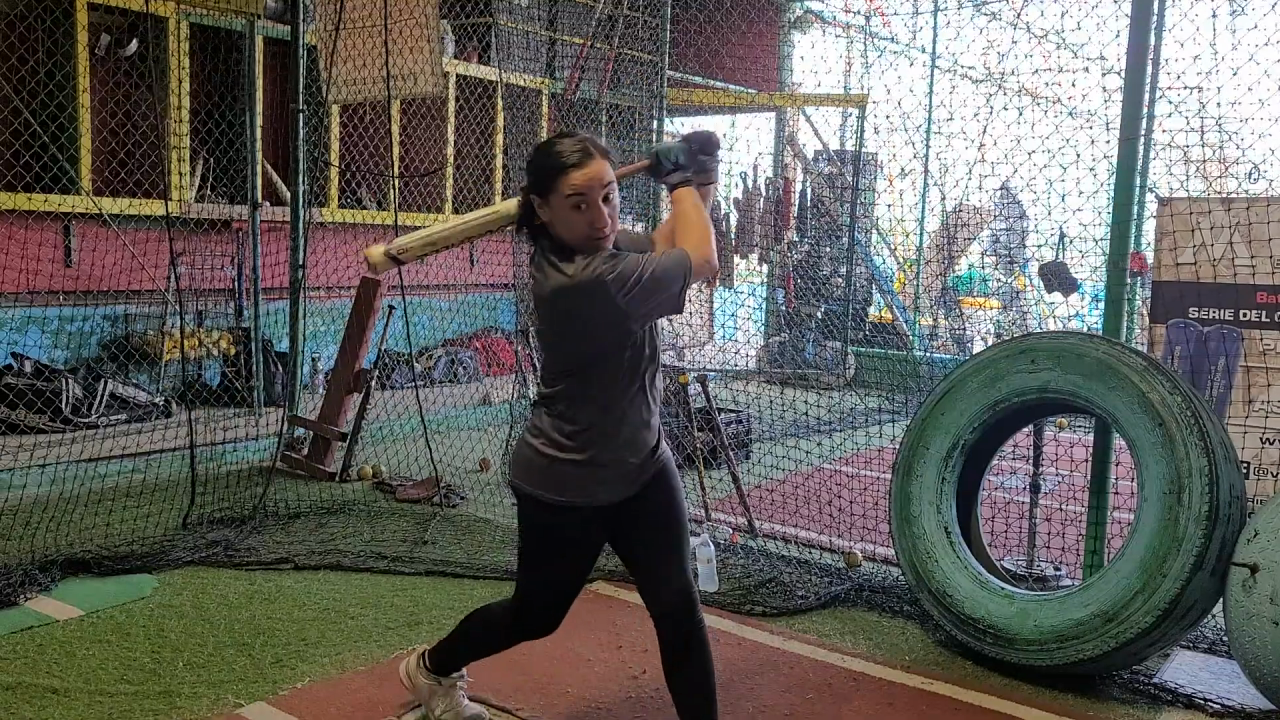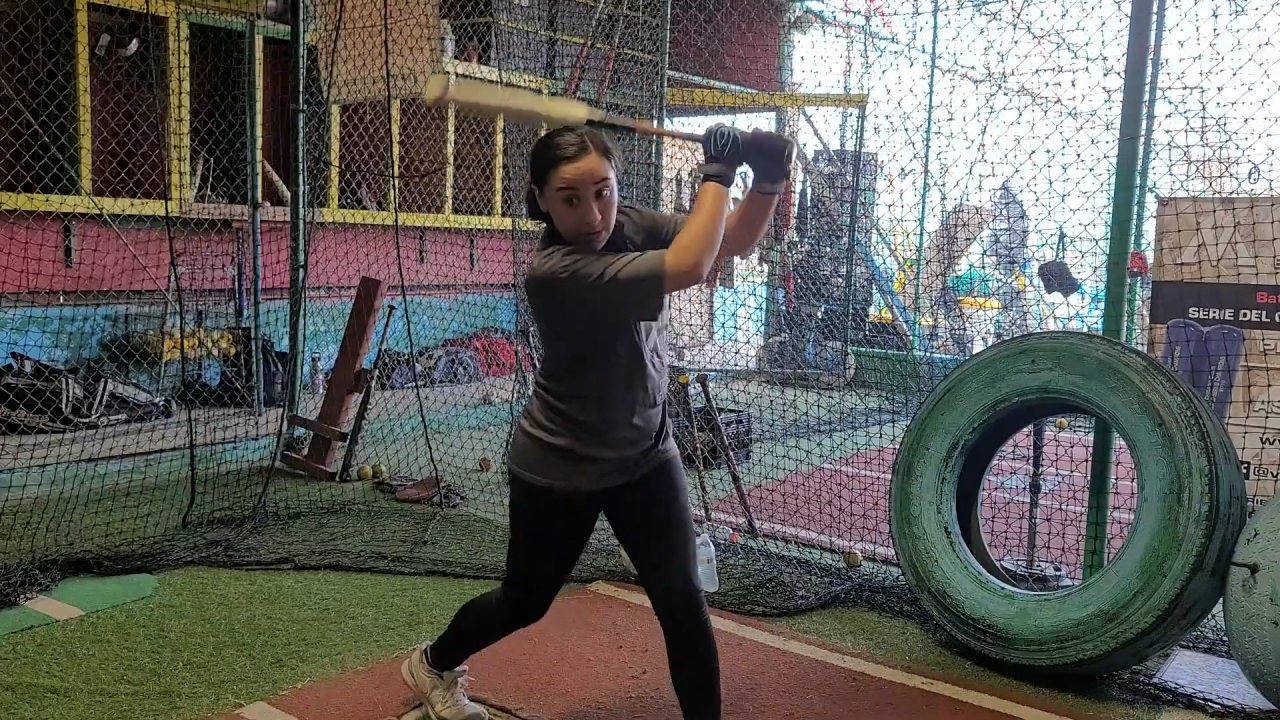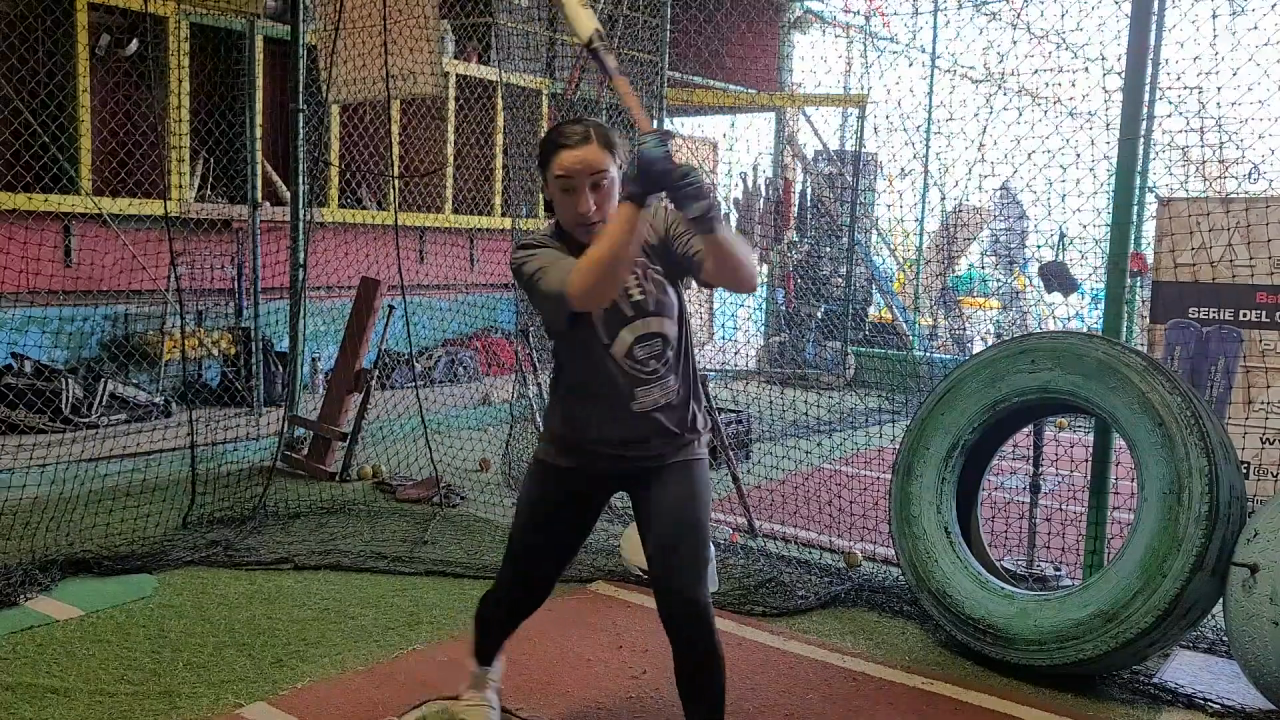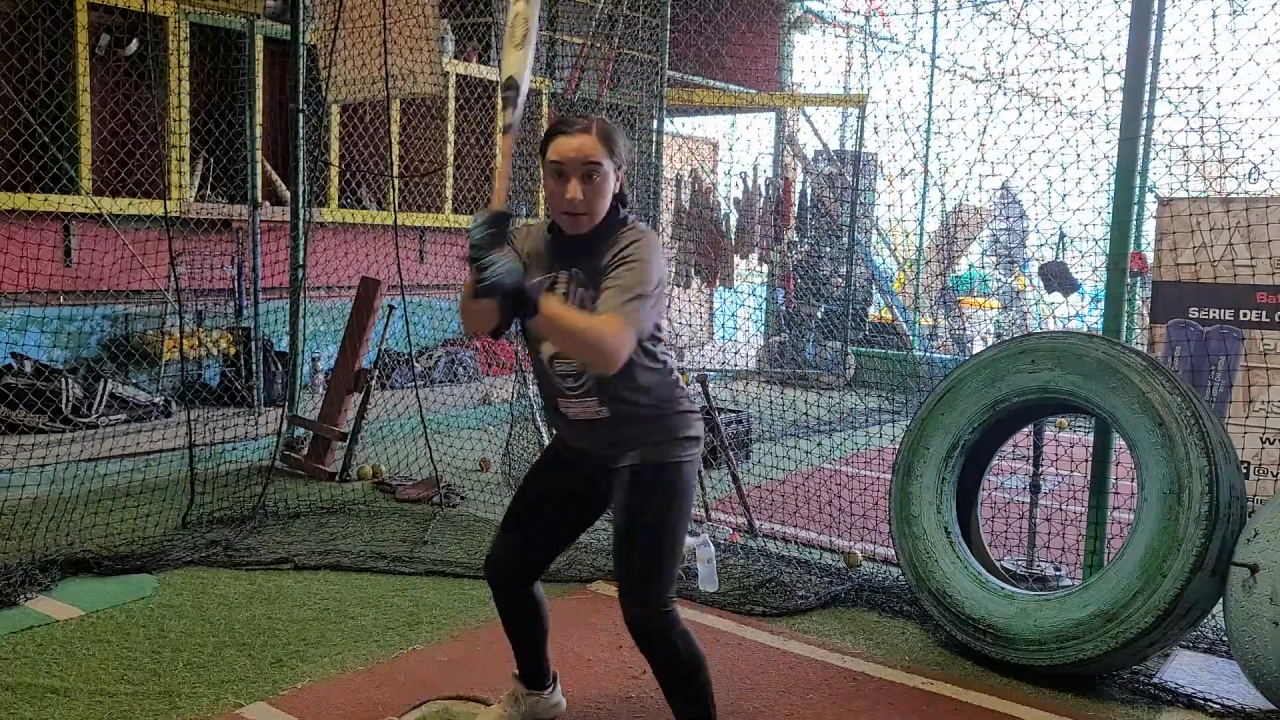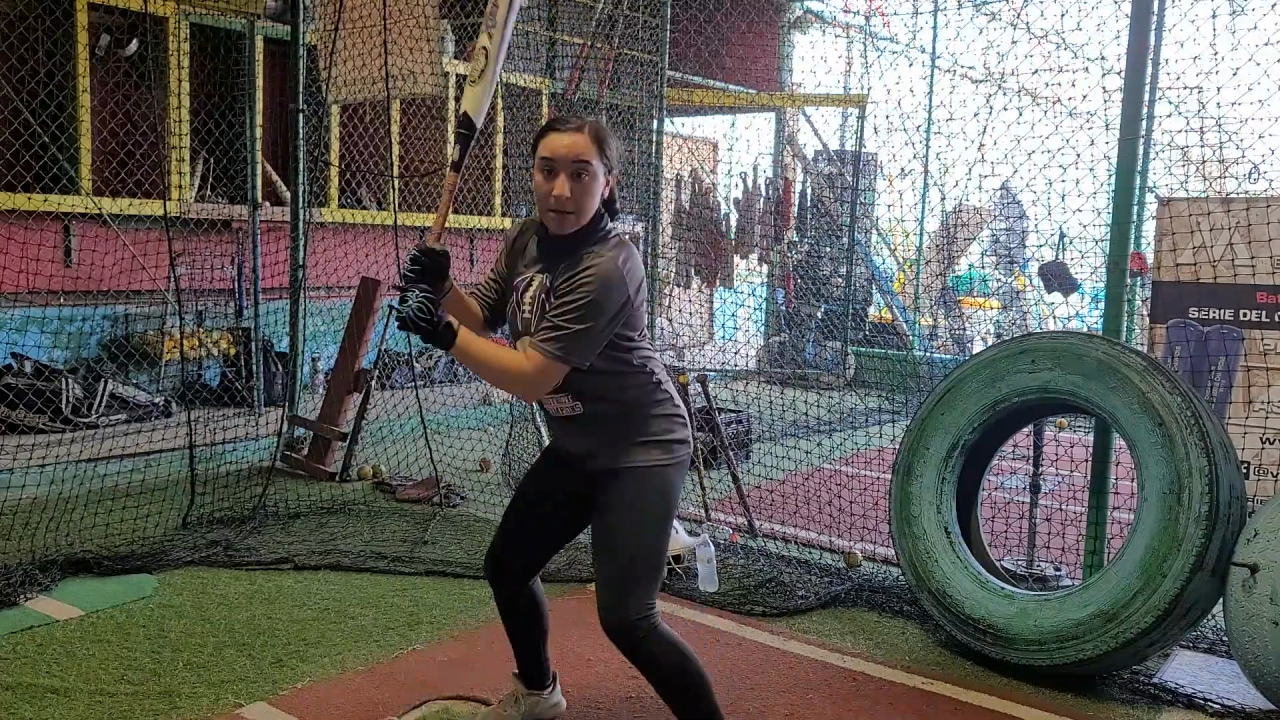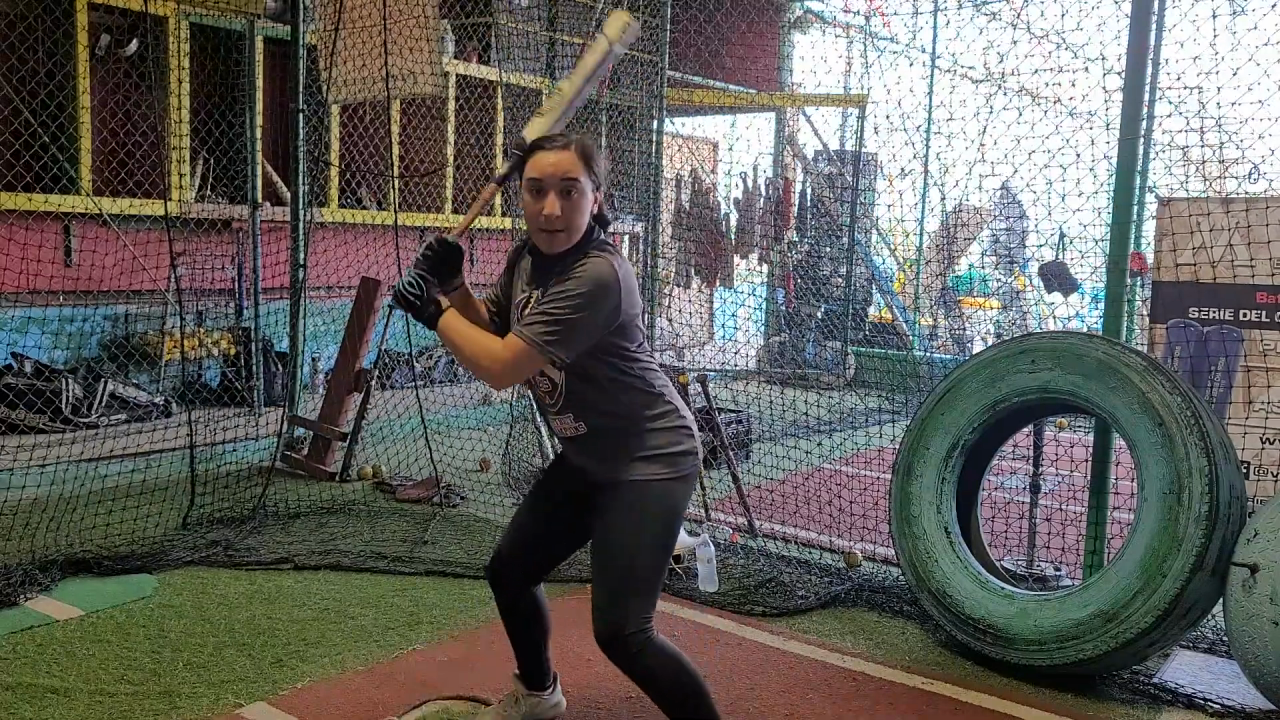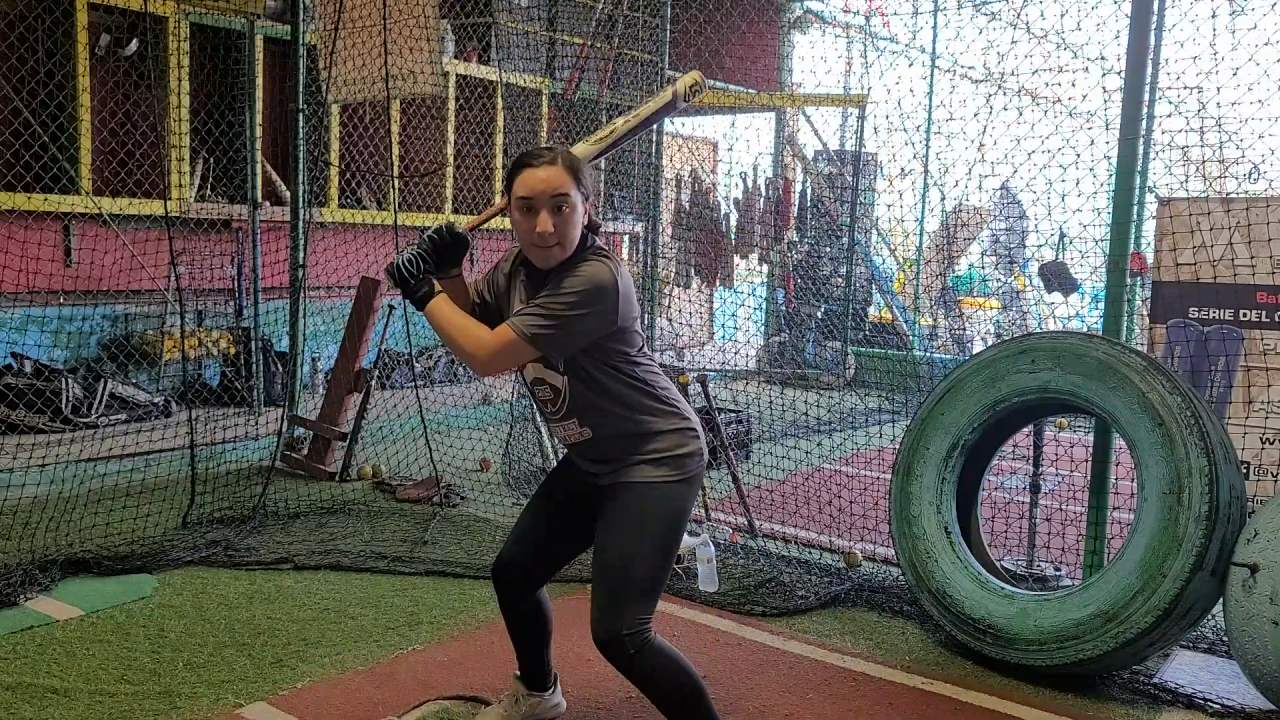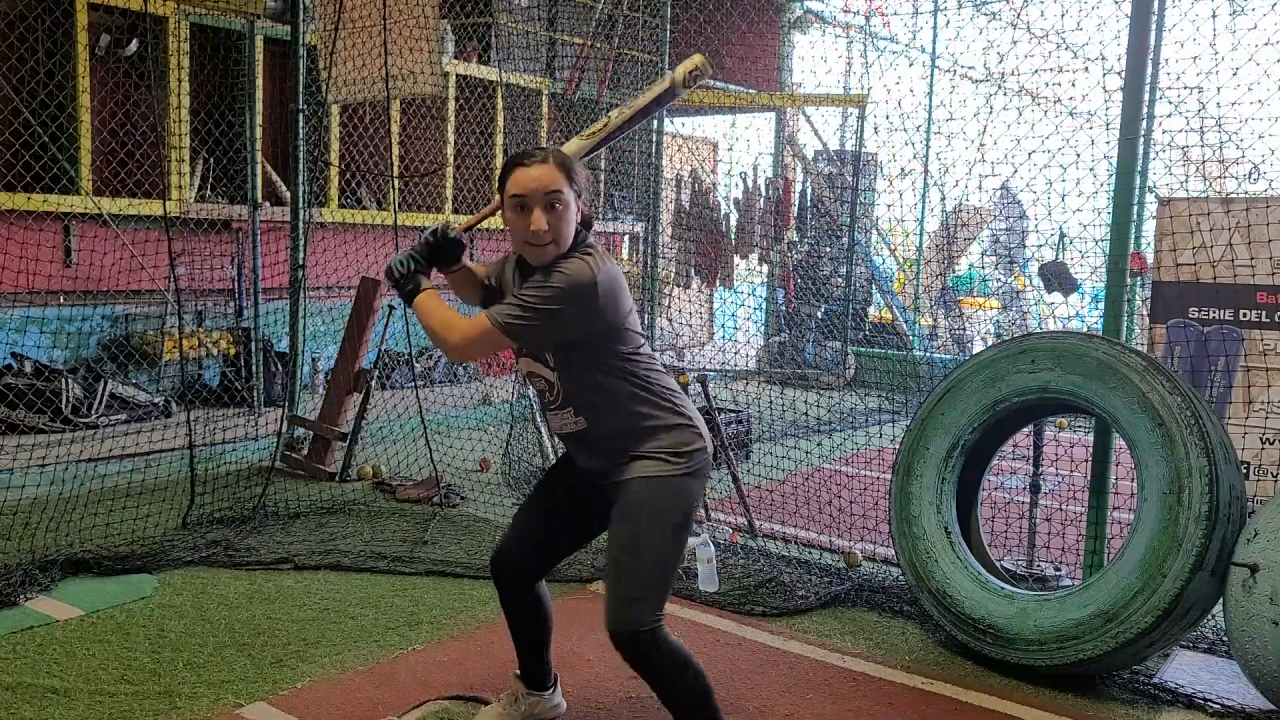
dt=0.2s
person 1, frame 1
left shoulder: (581, 249)
right shoulder: (586, 278)
left elbow: (663, 250)
right elbow: (701, 261)
left wrist: (696, 178)
right wrist: (681, 179)
left hip: (639, 461)
right hip: (565, 479)
left knee: (677, 606)
right knee: (535, 615)
right ankle: (431, 668)
person 1, frame 2
left shoulder: (628, 224)
right shoulder: (555, 272)
left elbow: (736, 242)
right elbow: (689, 267)
left wrist: (769, 177)
right wrist: (716, 173)
left hip: (643, 450)
right hip: (560, 466)
left knee: (681, 601)
right knee: (525, 600)
right ankle: (433, 663)
person 1, frame 3
left shoulder: (659, 223)
right shoulder: (536, 255)
left elbow: (742, 277)
right elbow: (588, 291)
left wrist: (702, 212)
right wrist: (636, 197)
left hip: (670, 445)
right hip: (578, 450)
left knee: (684, 602)
right knee: (520, 587)
right ankle: (483, 668)
person 1, frame 4
left shoulder: (635, 247)
right shoulder: (526, 243)
left elbow: (606, 353)
right elbow: (478, 325)
left wrist: (529, 295)
right wrist: (485, 266)
left hip: (655, 445)
right hip: (578, 446)
left knee: (646, 610)
right knee: (505, 570)
person 1, frame 5
left shoulder: (609, 265)
right shoulder: (526, 239)
left elbow: (531, 378)
right elbow: (480, 320)
left wrist: (444, 332)
right wrist: (435, 289)
left hip: (641, 450)
right hip: (575, 447)
left knee: (627, 618)
right knee: (505, 566)
person 1, frame 6
left shoulder: (600, 276)
right shoulder: (527, 256)
left elbow: (502, 367)
right elbow: (492, 329)
left wrist: (432, 309)
right wrist: (450, 283)
left hip: (648, 461)
right hip: (586, 459)
left knee: (621, 632)
right knee: (509, 571)
person 1, frame 7
left shoulder: (596, 280)
right shoulder: (519, 265)
left elbow: (486, 355)
right elbow: (475, 313)
left wrist: (422, 290)
right wrist: (447, 269)
left hip: (654, 462)
right hip: (592, 461)
left knee: (619, 634)
right knee: (512, 573)
person 1, frame 8
left shoulder: (583, 278)
right shoulder: (524, 262)
left elbow: (463, 341)
right elbow: (484, 295)
left wrist: (413, 285)
right wrist: (448, 262)
left hip: (660, 456)
right hip: (593, 456)
left knee: (632, 627)
right knee: (511, 568)
